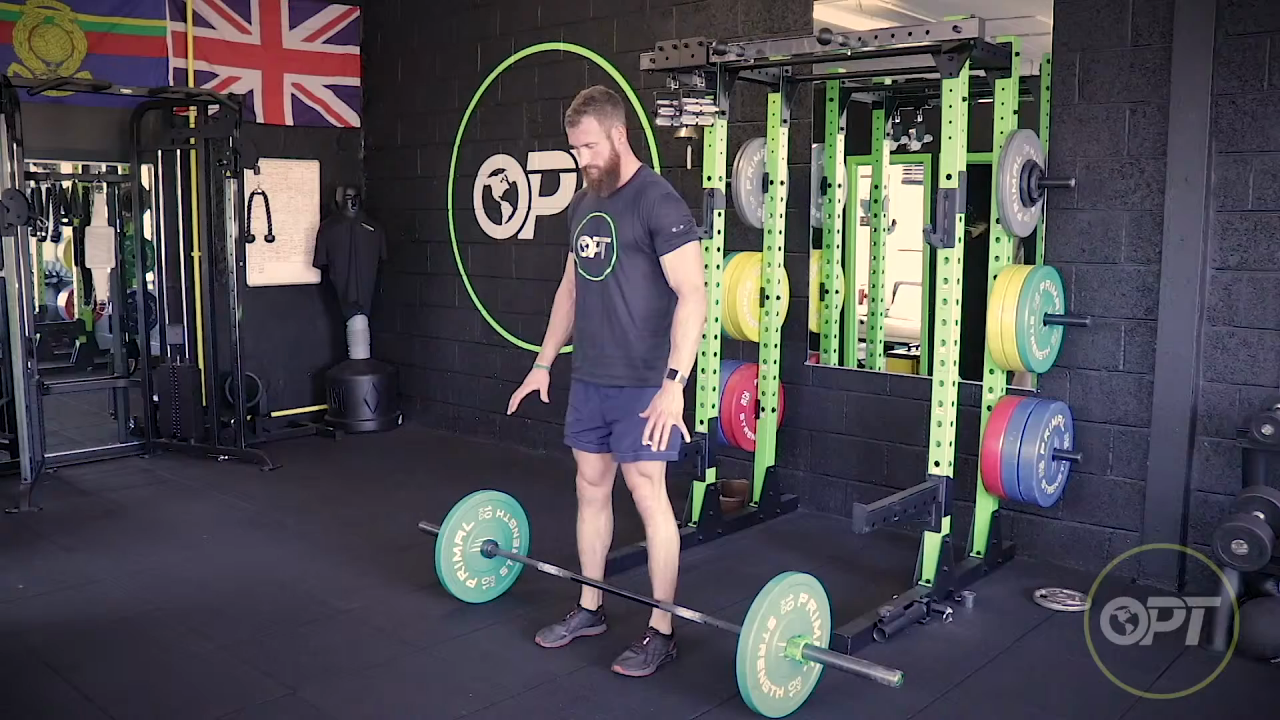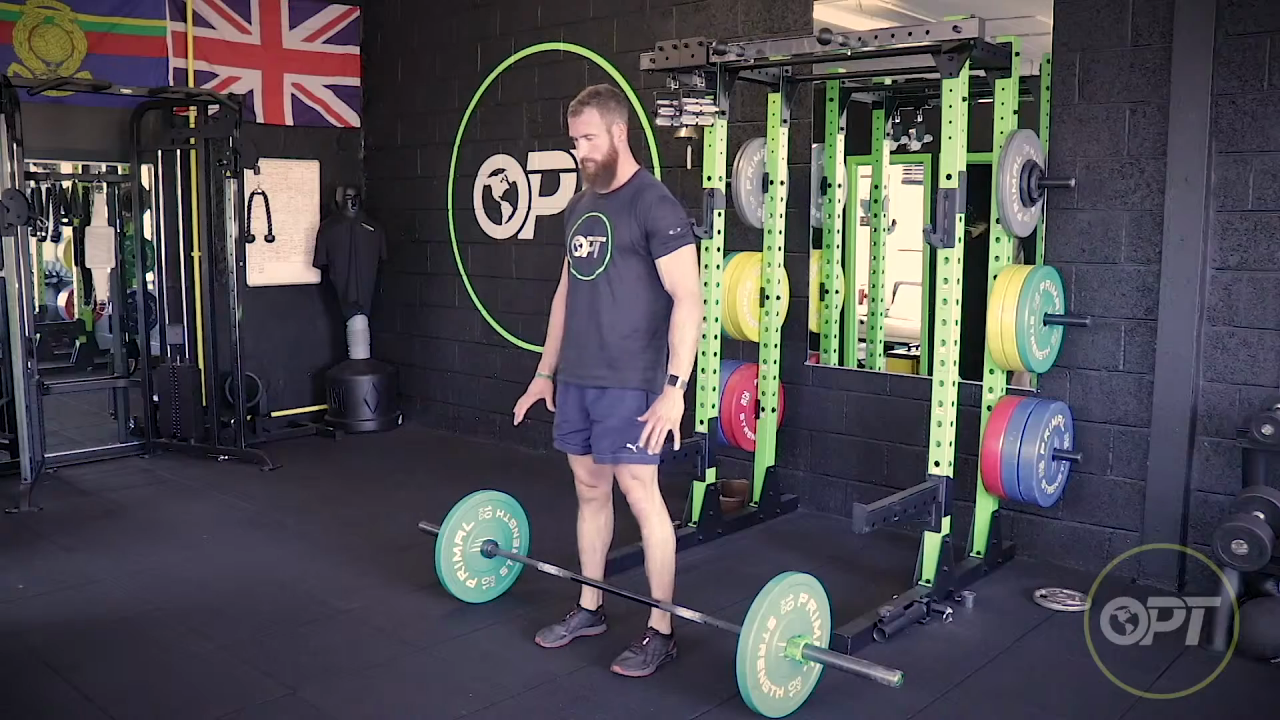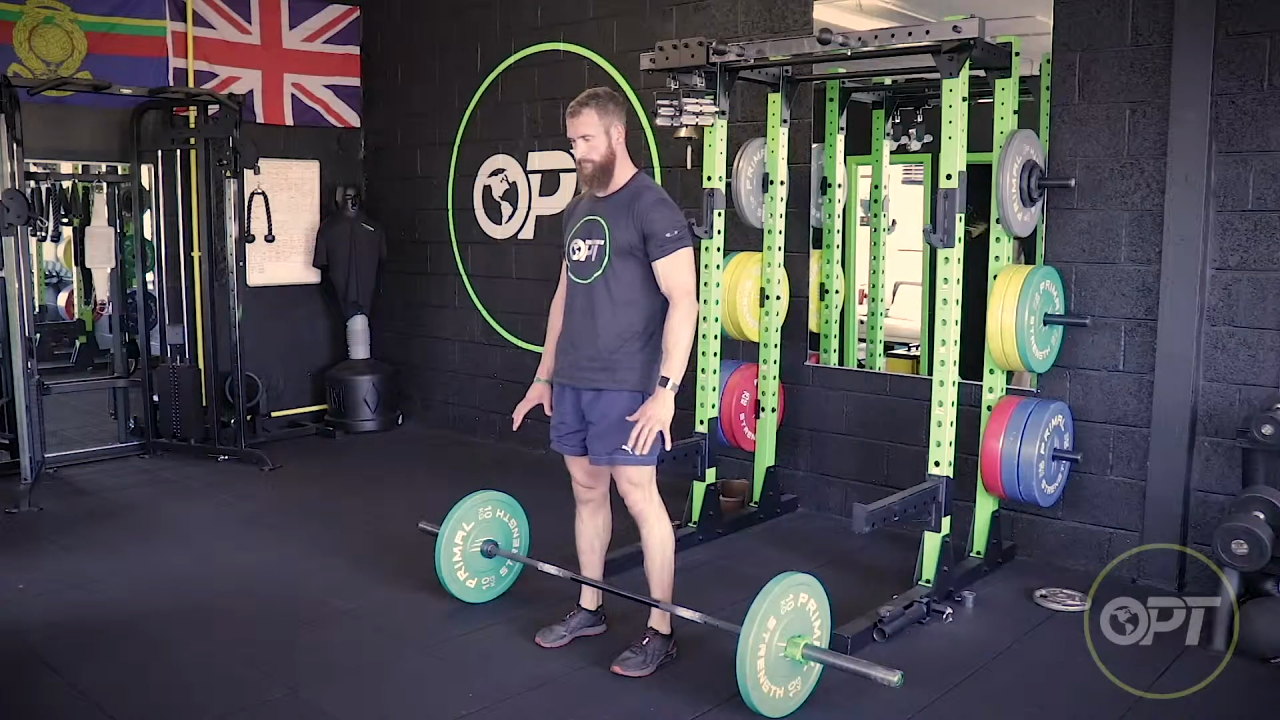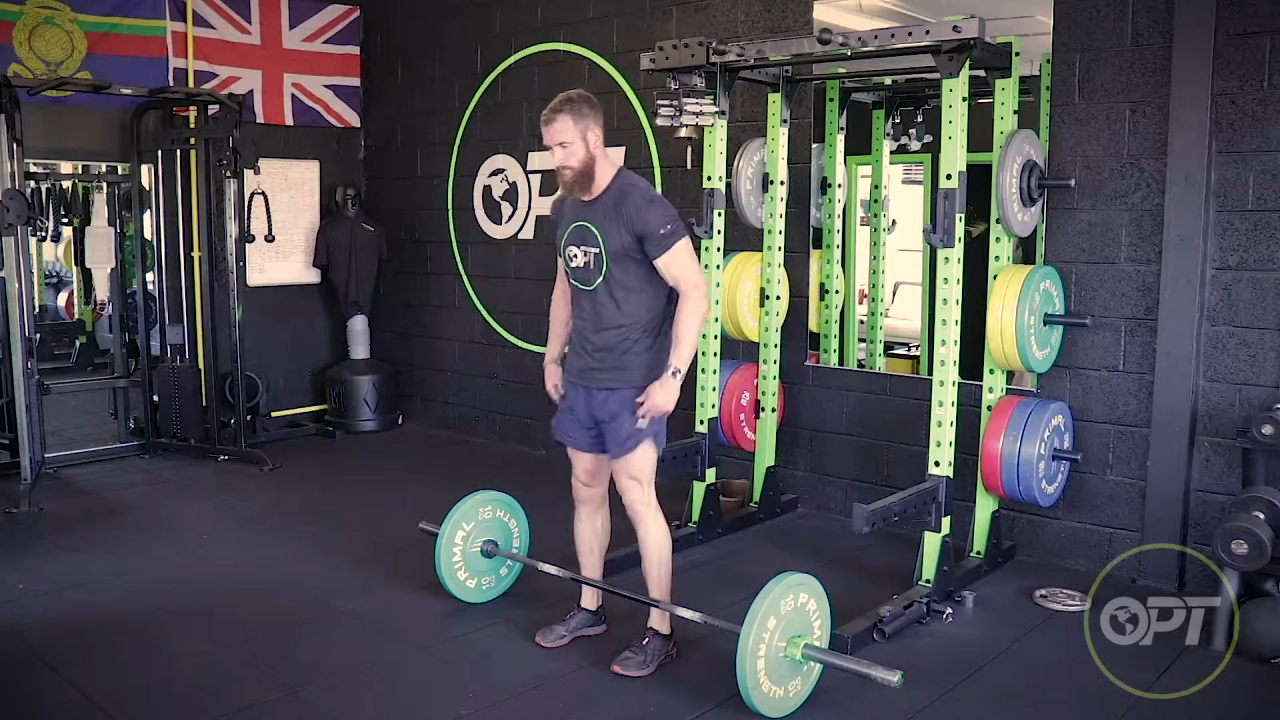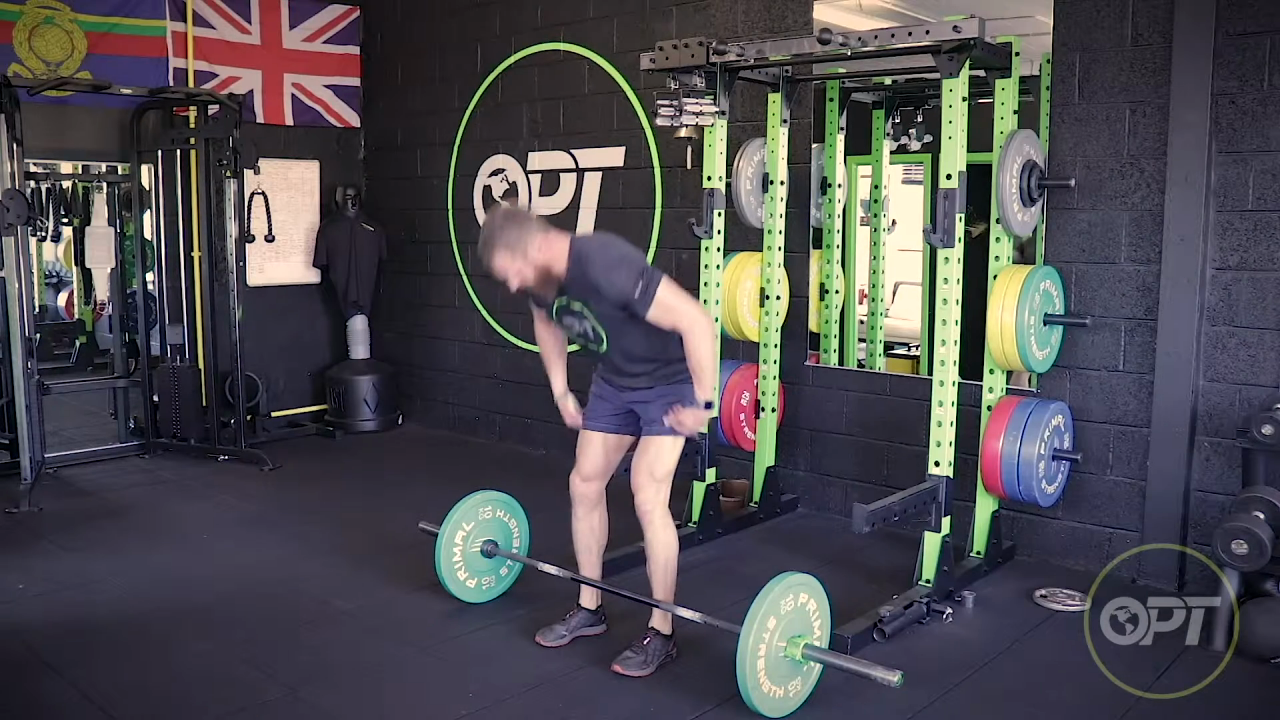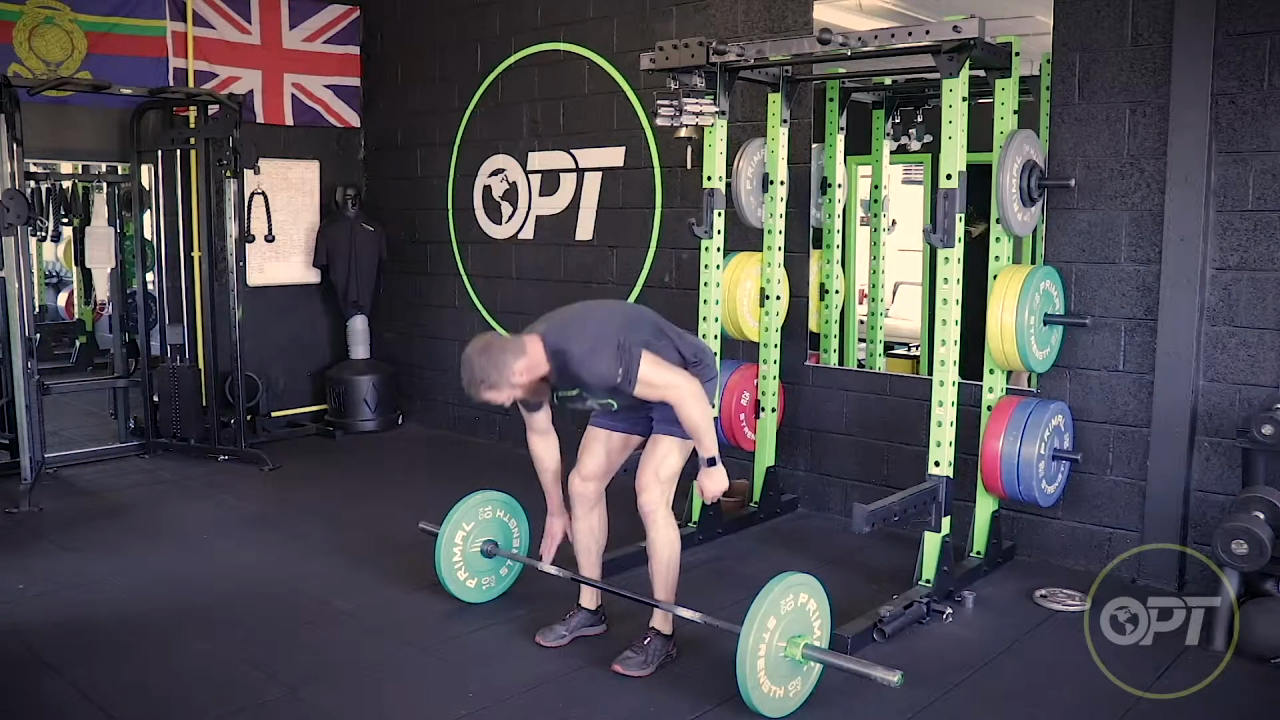
dt=0.4s
person 1, frame 1
left shoulder: (659, 202)
right shoulder: (582, 204)
left elbow: (692, 296)
left wrist: (674, 381)
right wrist: (543, 363)
left hip: (642, 383)
right hip: (589, 378)
left knee: (647, 495)
right knee: (590, 489)
left ankle: (660, 630)
right ankle: (589, 608)
person 1, frame 2
left shoulder: (655, 206)
right shoulder: (579, 207)
left elbow: (688, 300)
left wrist: (675, 388)
right wrist: (544, 372)
left hip: (629, 385)
right hip: (576, 379)
left knee: (640, 496)
right knee: (589, 491)
left ankle: (660, 630)
right ankle: (589, 607)
person 1, frame 3
left shoulder: (652, 208)
right shoulder: (577, 211)
left elbow: (683, 302)
left wrist: (666, 389)
right wrist: (543, 376)
left hip: (625, 384)
right hip: (572, 380)
left knee: (639, 497)
right knee: (587, 491)
left ankle: (660, 631)
right ankle: (589, 608)
person 1, frame 4
left shoulder: (641, 206)
right shoulder: (564, 209)
left elbow: (695, 292)
left wrist: (673, 376)
right wrist: (552, 354)
left hip: (637, 382)
right hip: (582, 379)
left knee: (636, 497)
right knee: (586, 491)
left ankle: (660, 631)
right ankle: (589, 608)
person 1, frame 5
left shoulder: (608, 269)
right shoulder: (539, 276)
left elbow: (697, 322)
right elbow: (546, 322)
left wrist: (701, 403)
right wrist: (560, 391)
left hip: (670, 382)
right hip: (616, 381)
left knee: (648, 497)
right knee: (584, 484)
left ankle: (662, 632)
right ankle: (589, 608)
person 1, frame 6
left shoulder: (588, 360)
right shoulder: (527, 367)
left elbow: (684, 388)
right elbow: (541, 436)
left wrist: (710, 464)
right wrist: (555, 510)
left hip: (682, 380)
right hip: (629, 388)
left knee: (650, 495)
right knee: (584, 484)
left ankle: (661, 632)
right ankle: (589, 609)
